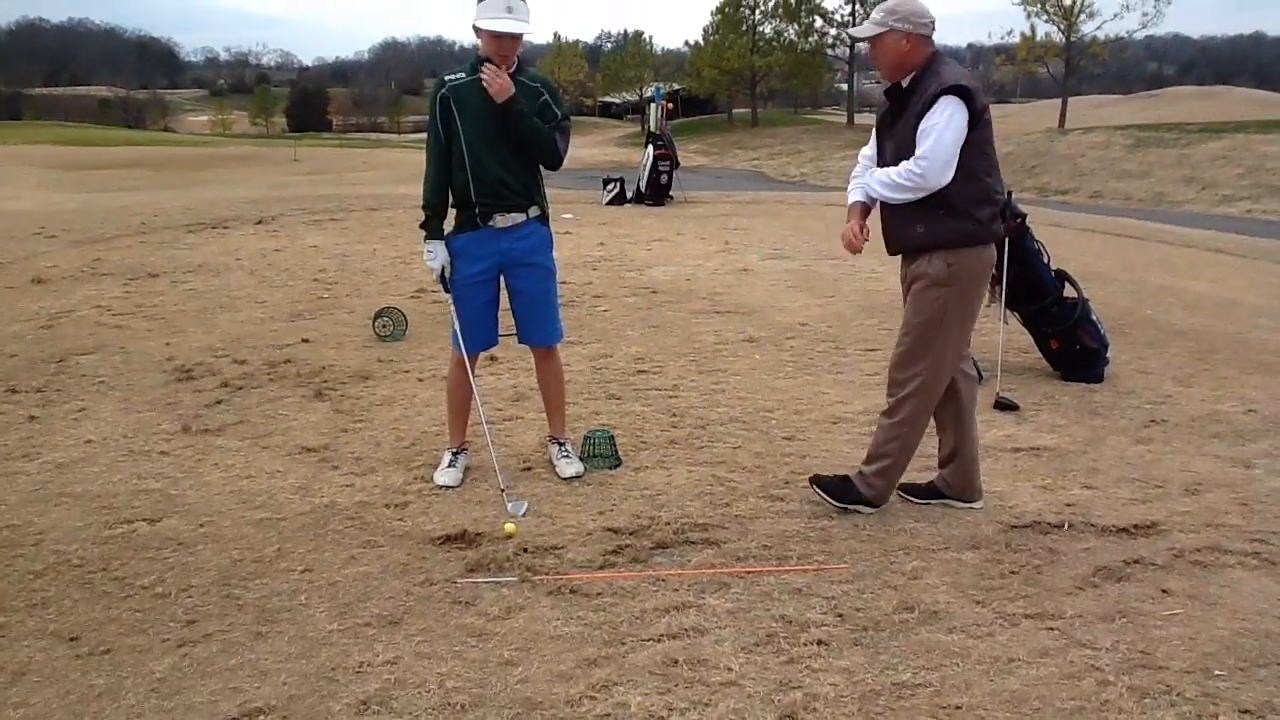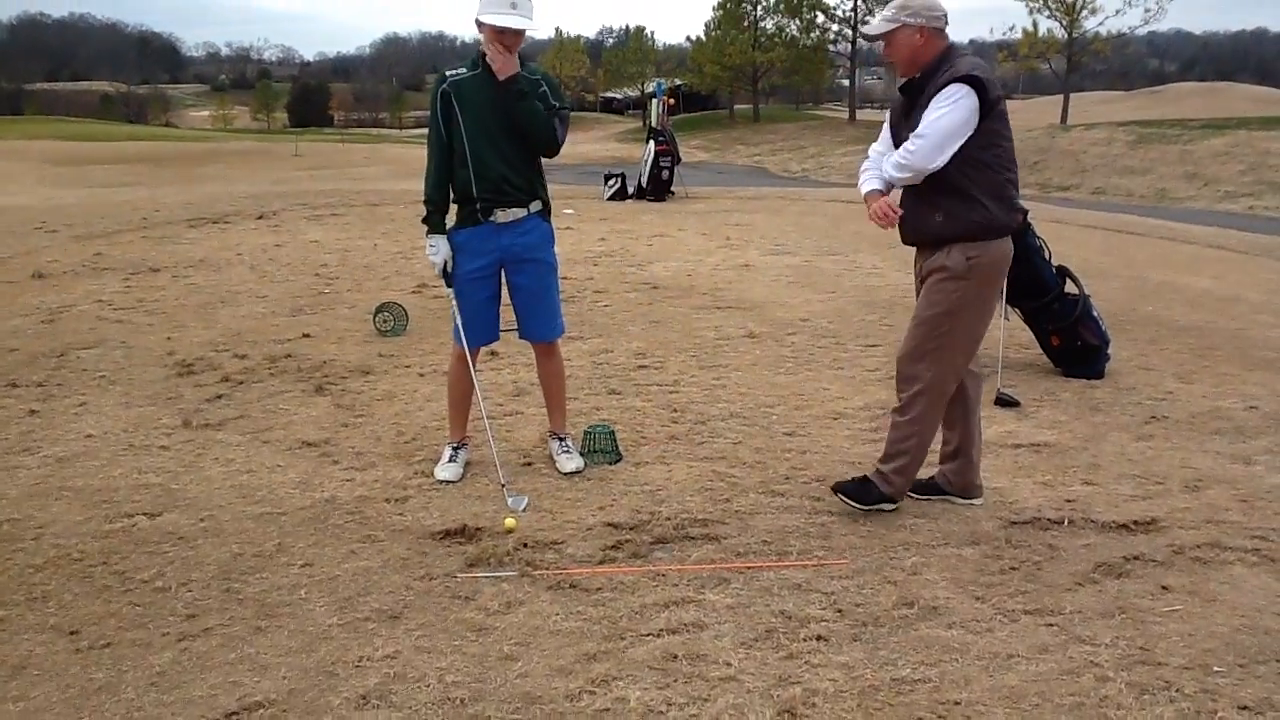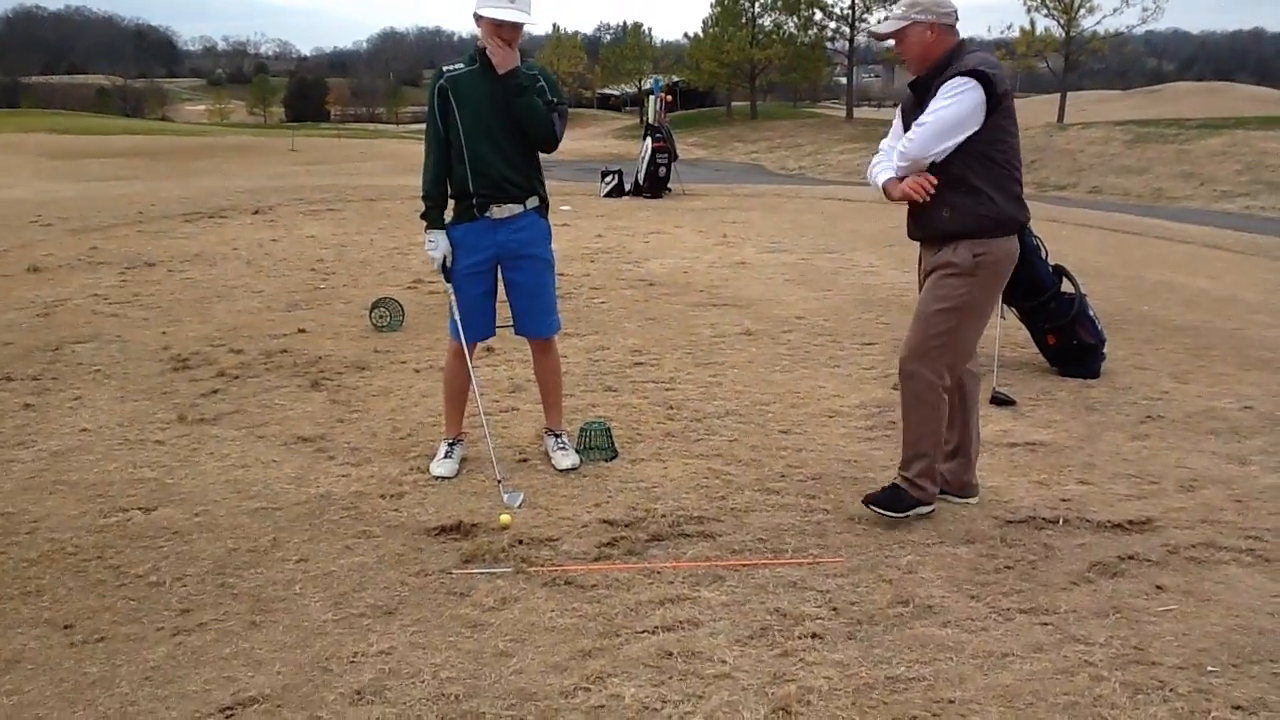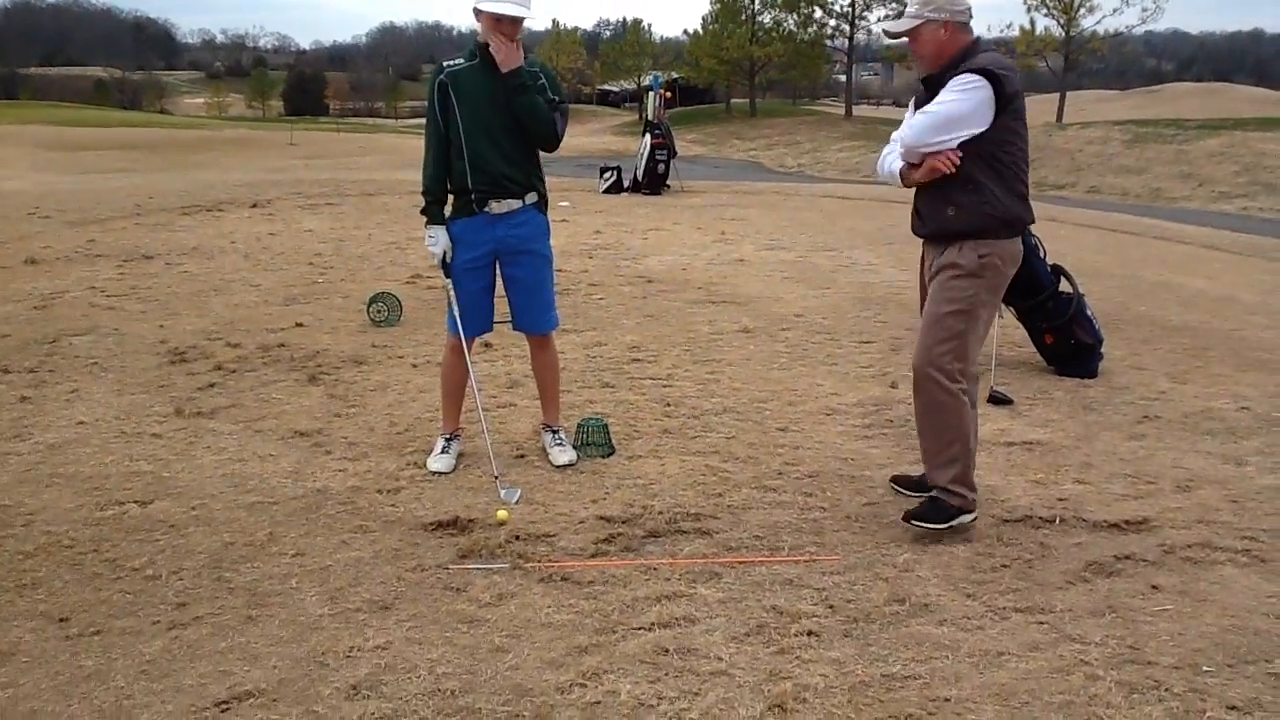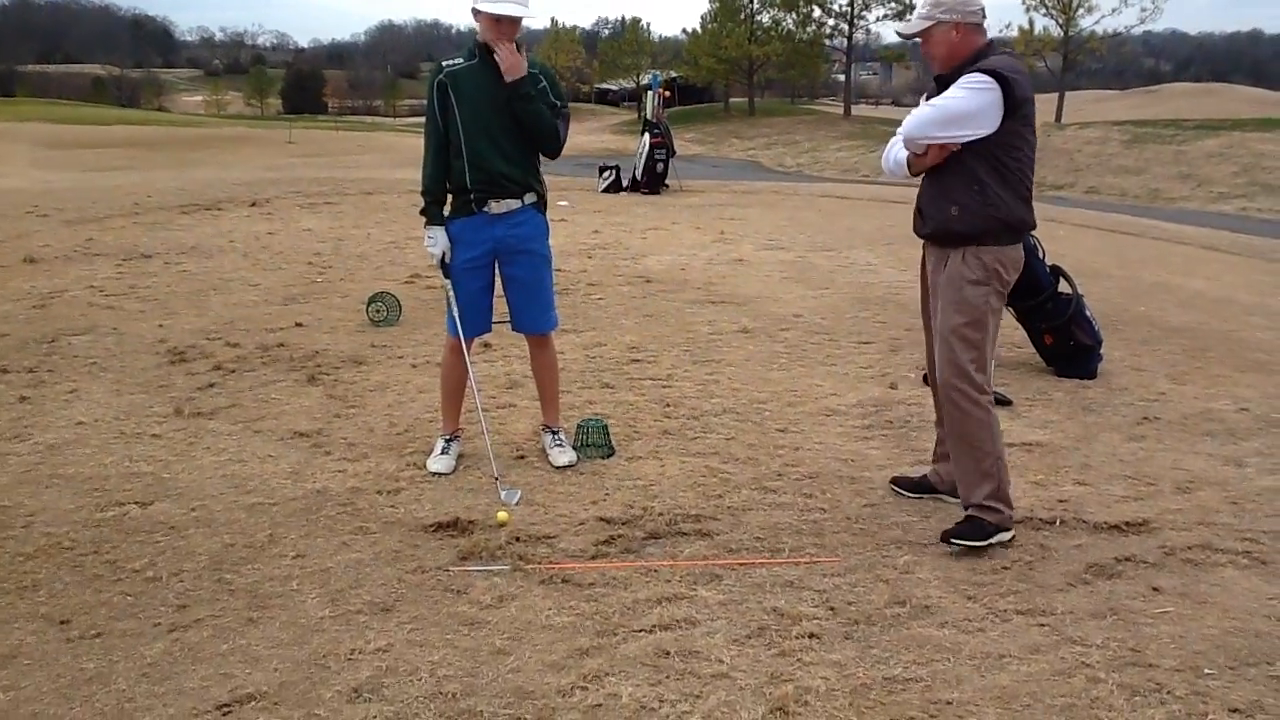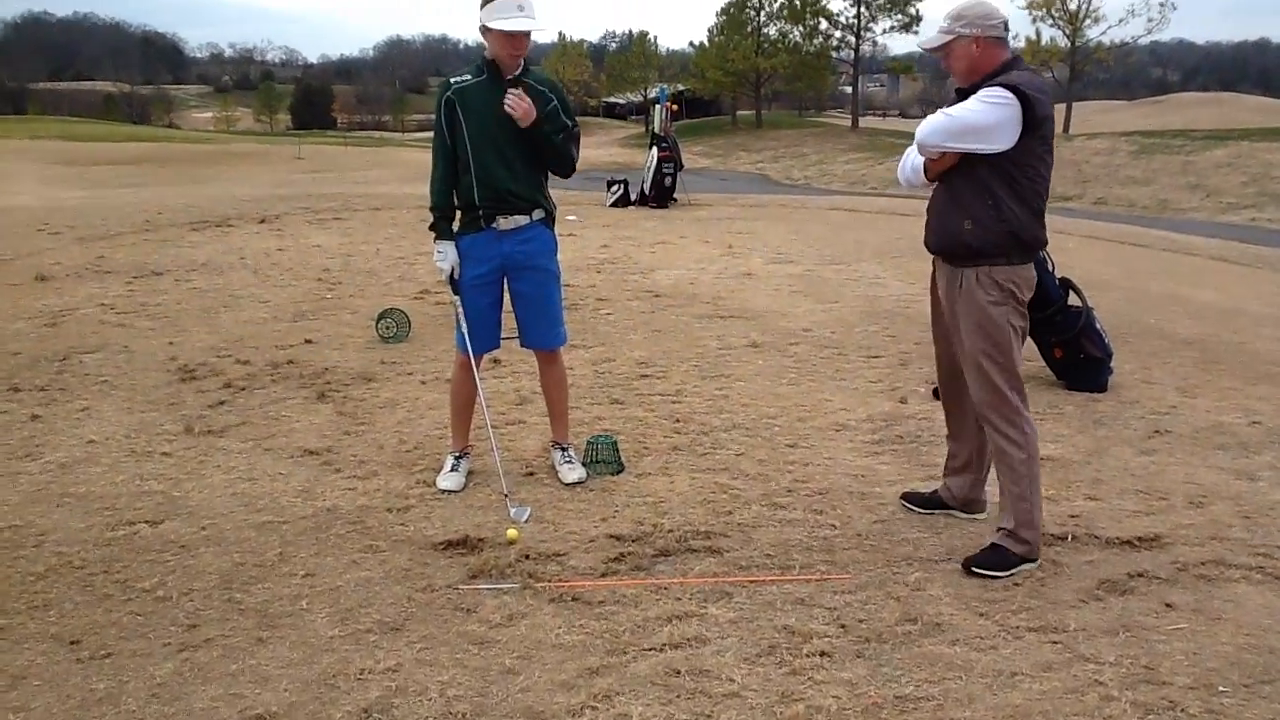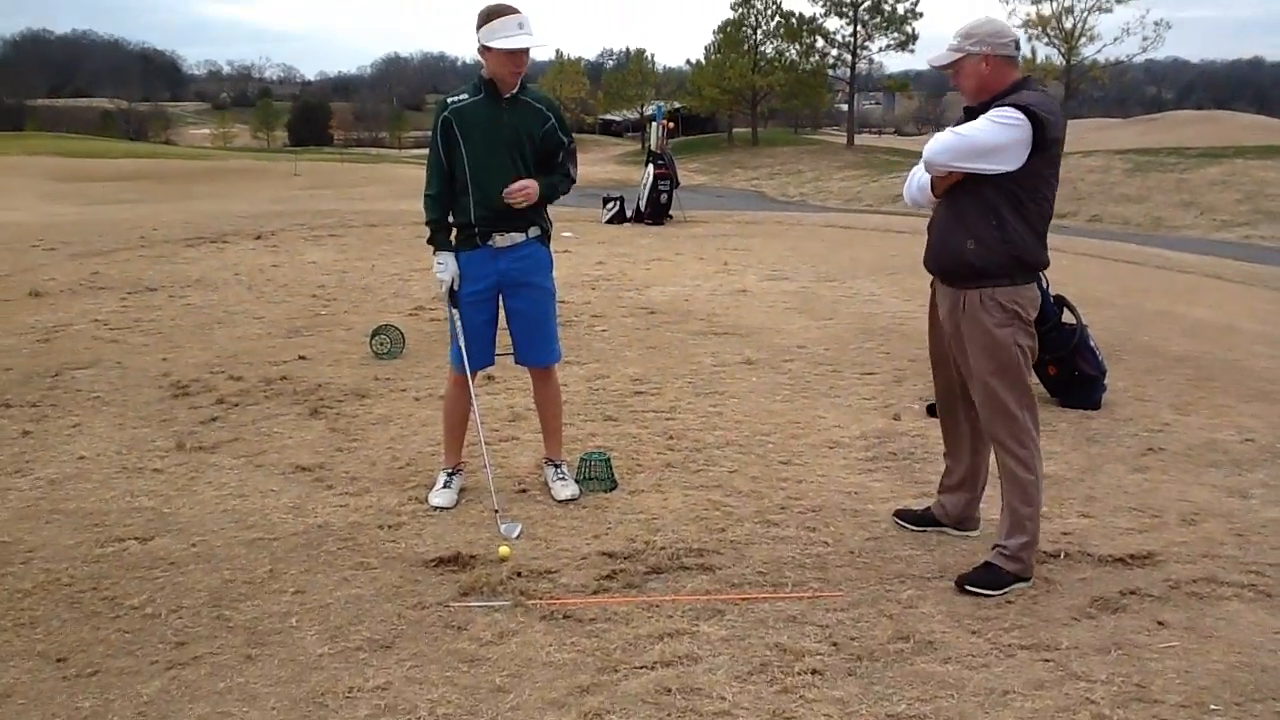
dt=0.1s
person 1, frame 1
left shoulder: (949, 94)
right shoulder: (902, 96)
left elbow: (927, 173)
right elbow: (870, 162)
left wrist: (870, 184)
right wrist: (857, 208)
left hip: (955, 256)
right hip: (928, 253)
left knee: (915, 372)
right knee: (947, 368)
left ankle: (872, 484)
right ankle: (959, 481)
person 1, frame 2
left shoulder: (963, 85)
right shoulder: (913, 93)
left elbow: (920, 160)
right elbow: (877, 159)
left wrist: (890, 175)
right wrist: (875, 193)
left hip: (971, 250)
right hip: (939, 247)
left knee: (920, 365)
right knee: (952, 366)
left ankle: (890, 479)
right ankle: (959, 478)
person 1, frame 3
left shoulder: (972, 80)
right shoulder: (924, 90)
left elbow: (919, 147)
right elbow: (887, 155)
left wrist: (903, 166)
right wrist: (895, 181)
left hip: (977, 247)
right hip: (943, 242)
left knee: (922, 362)
right knee: (951, 363)
left ankle: (917, 484)
right ankle: (954, 475)
person 1, frame 4
left shoulder: (982, 80)
right shoulder: (937, 86)
left elbow: (914, 138)
right elbow: (890, 156)
left wrist: (916, 152)
right wrist: (912, 169)
left hip: (979, 248)
right hip: (942, 242)
left knee: (938, 364)
right knee: (943, 363)
left ankle: (956, 492)
right ankle: (946, 470)
person 1, frame 5
left shoulder: (992, 82)
right shoulder: (950, 86)
left elbow: (913, 130)
right elbow: (894, 154)
left wrist: (919, 144)
right wrist: (917, 157)
left hip: (981, 253)
right hip: (943, 245)
left knee: (961, 375)
right knee: (946, 368)
left ankle: (990, 509)
right ankle: (949, 474)
person 1, frame 6
left shoulder: (1014, 97)
right shoulder: (976, 100)
left elbow: (929, 136)
right elbow: (909, 167)
left wrist: (936, 151)
right wrist: (933, 166)
left hip: (994, 273)
right hip: (952, 265)
left knee: (997, 399)
right knee: (958, 386)
left ankle: (1019, 535)
right ankle: (962, 489)
person 1, frame 7
left shoulder: (1024, 118)
right shoulder: (983, 119)
left elbow: (937, 154)
right elbow: (915, 186)
left wrist: (943, 168)
right wrist: (938, 182)
left hip: (997, 294)
right hip: (952, 285)
left knee: (1006, 419)
right knee: (956, 404)
left ankle: (1016, 553)
right ankle: (957, 506)
person 2, frame 1
left shoulder: (538, 89)
right shoulder: (451, 90)
left elbow: (554, 155)
right elbow: (437, 165)
left wrist: (513, 103)
right wrist: (433, 234)
left hip: (529, 232)
right hip: (471, 235)
left knee: (545, 345)
right knee: (465, 349)
left ankle: (559, 440)
right ankle: (456, 448)
person 2, frame 2
left shoulder: (539, 82)
right shoulder: (452, 85)
left elbow: (551, 144)
right elbow: (439, 161)
left wrist: (514, 84)
right wrist: (435, 229)
left hip: (530, 228)
right hip: (473, 231)
left knee: (546, 340)
right knee: (466, 345)
left ankle: (559, 435)
right ankle: (457, 443)
person 2, frame 3
left shoulder: (537, 78)
right shoulder: (450, 81)
left elbow: (549, 139)
right elbow: (437, 156)
left wrist: (514, 78)
right wrist: (433, 225)
left hip: (527, 224)
right hip: (470, 226)
left knee: (542, 336)
right knee: (462, 341)
left ankle: (555, 432)
right ankle: (452, 439)
person 2, frame 4
left shoulder: (537, 74)
right shoulder: (450, 76)
left elbow: (551, 138)
right elbow: (437, 152)
left wrist: (516, 74)
right wrist: (434, 219)
left hip: (525, 219)
right hip: (468, 222)
left knee: (540, 331)
right knee: (460, 337)
left ankle: (552, 428)
right ankle: (449, 434)
person 2, frame 5
left shoulder: (538, 75)
right shoulder: (449, 76)
left elbow: (554, 144)
right elbow: (436, 153)
left wrist: (520, 84)
right wrist: (433, 220)
left hip: (524, 219)
right hip: (467, 221)
left knee: (539, 331)
right knee: (459, 337)
left ankle: (552, 429)
right ankle: (449, 434)
person 2, frame 6
left shoulder: (546, 92)
right shoulder: (456, 92)
left elbow: (567, 161)
right elbow: (443, 169)
left wrist: (534, 125)
right wrist: (443, 235)
left hip: (533, 234)
right hip: (475, 238)
left knee: (548, 348)
right knee: (467, 353)
left ankle: (561, 446)
right ankle: (458, 452)
person 2, frame 7
left shoulder: (542, 110)
right shoulder: (454, 111)
left elbow: (566, 173)
right elbow: (438, 186)
left wrist: (540, 187)
right wrist: (441, 248)
left hip: (528, 251)
right hip: (472, 254)
left knee: (542, 364)
right knee: (462, 368)
left ankle: (554, 462)
right ankle: (451, 468)
